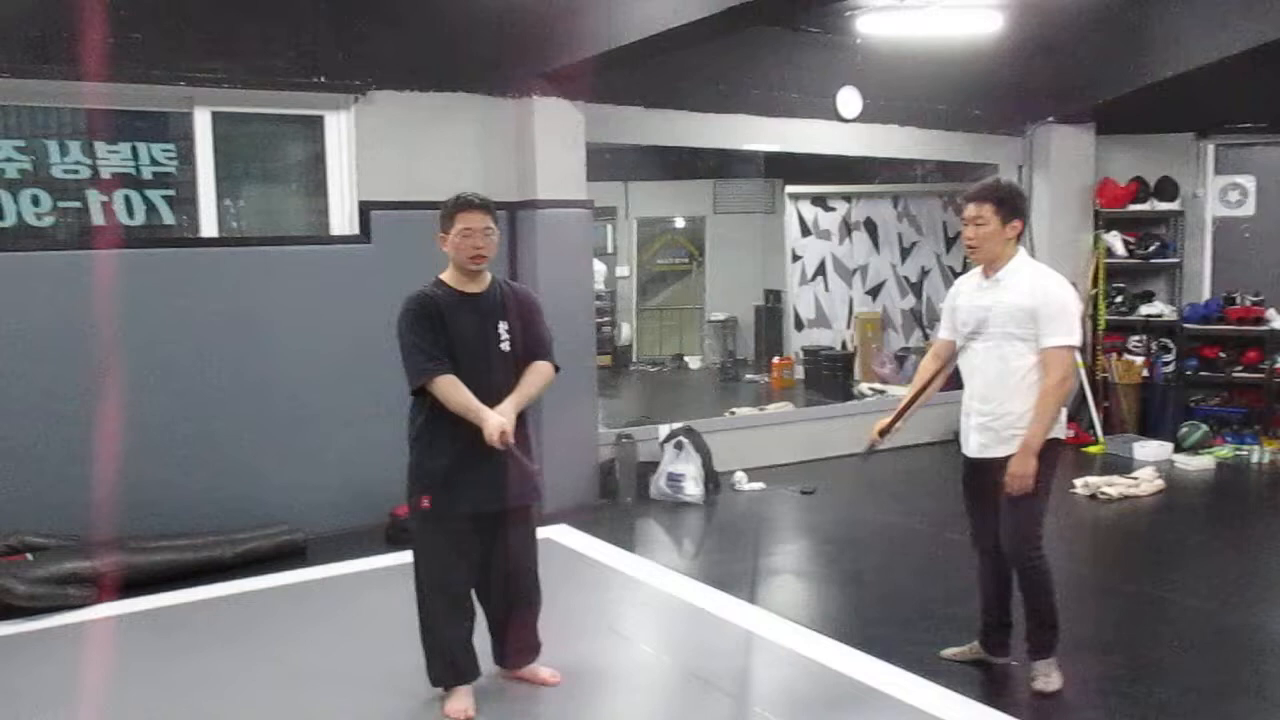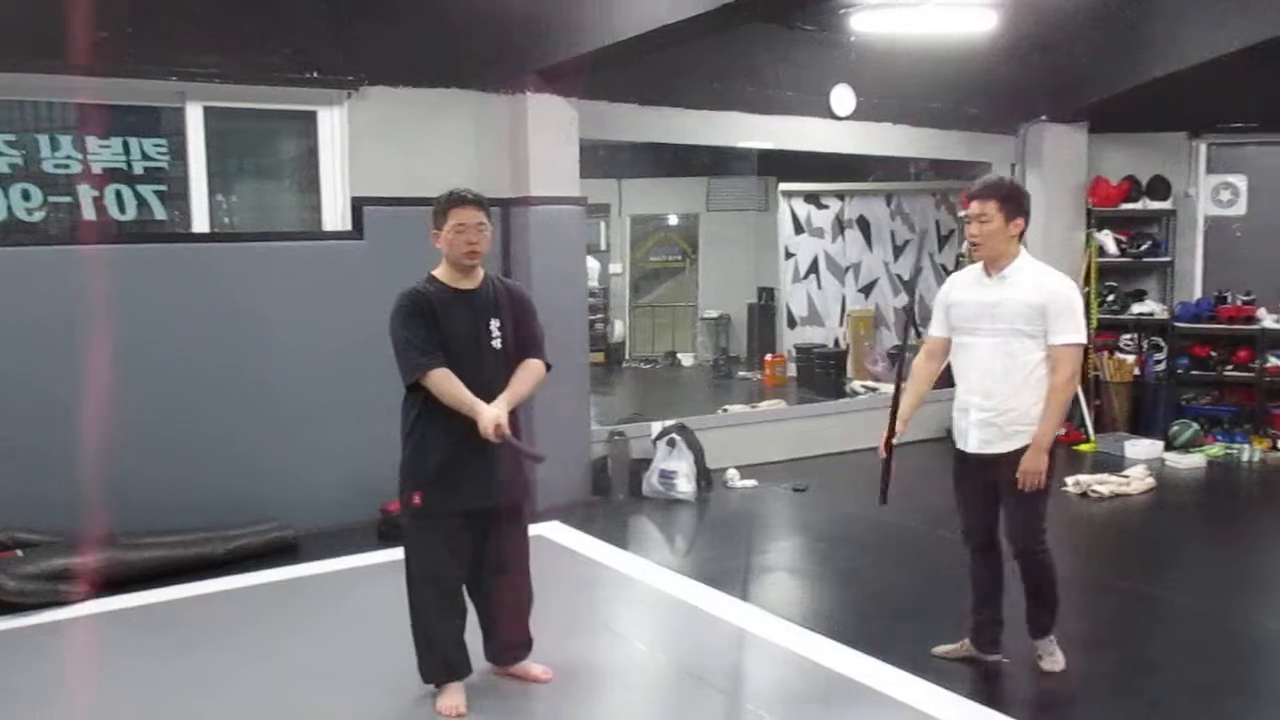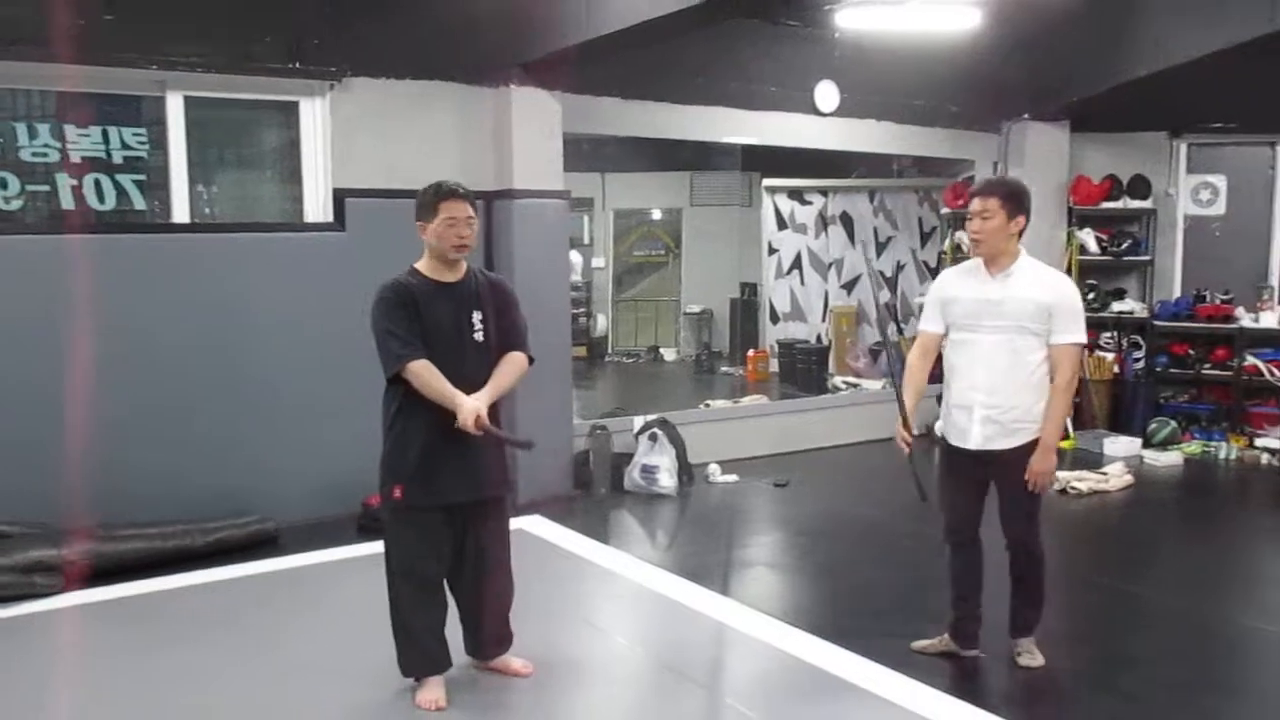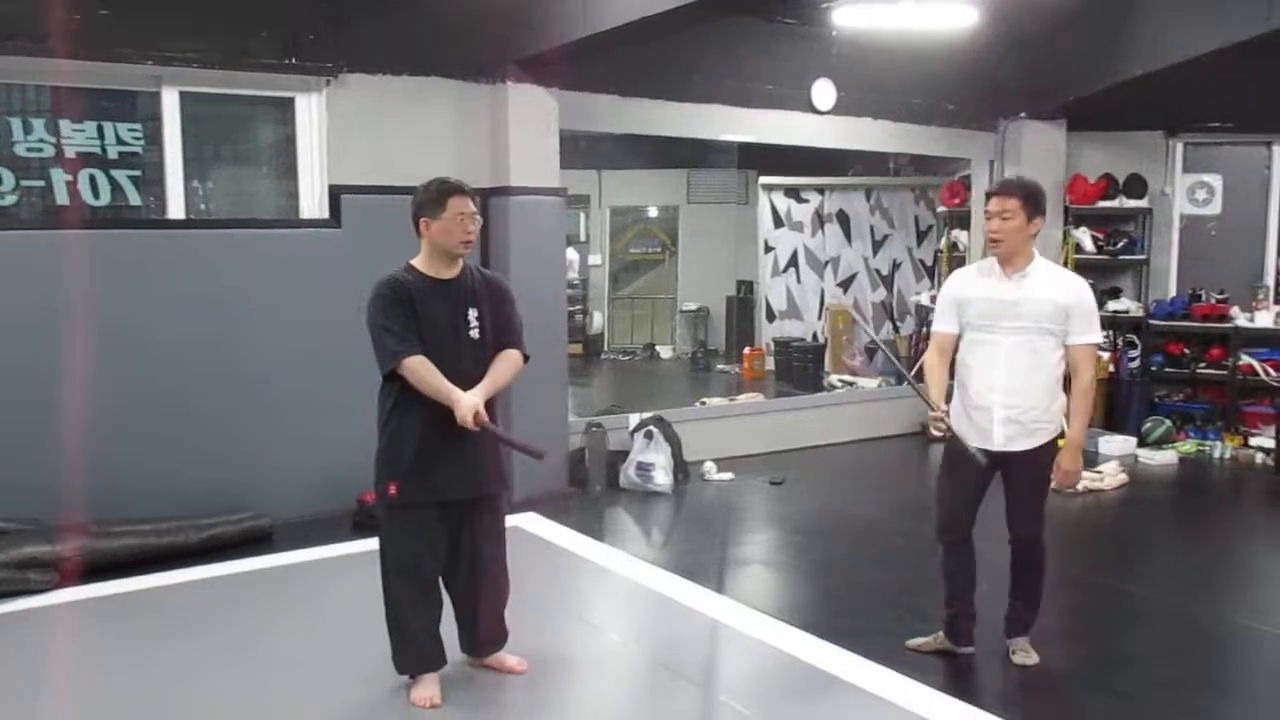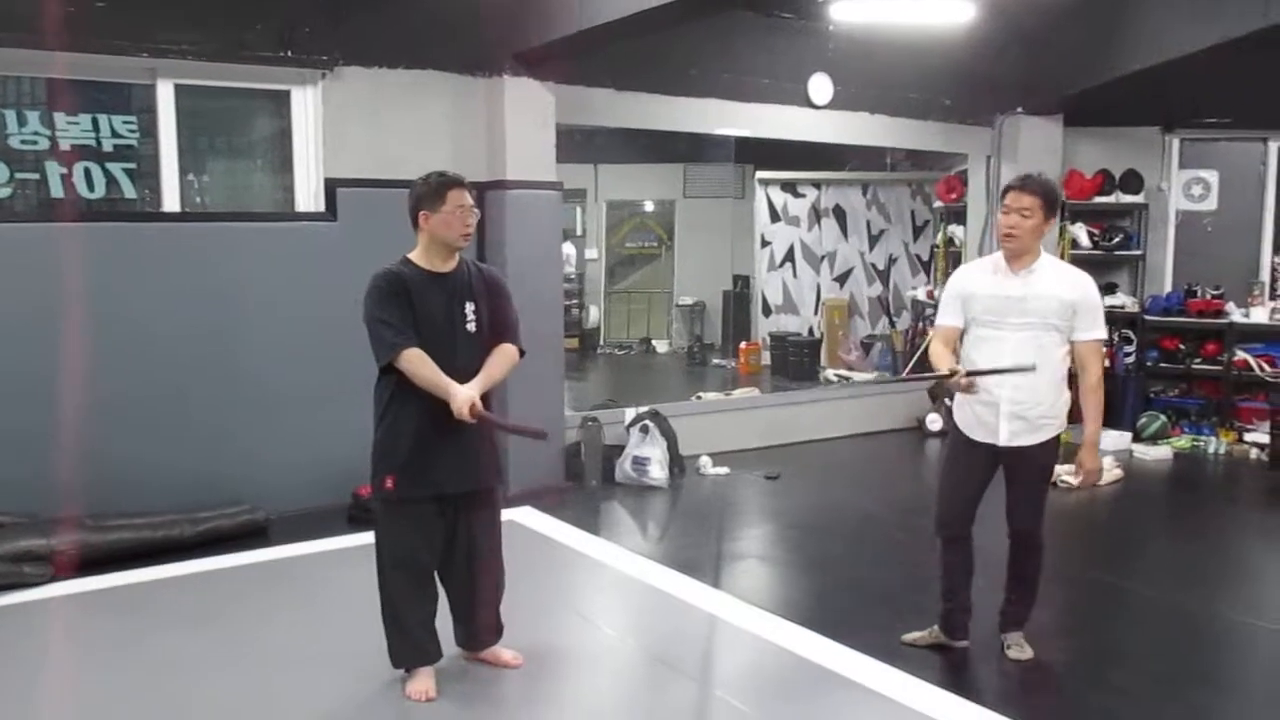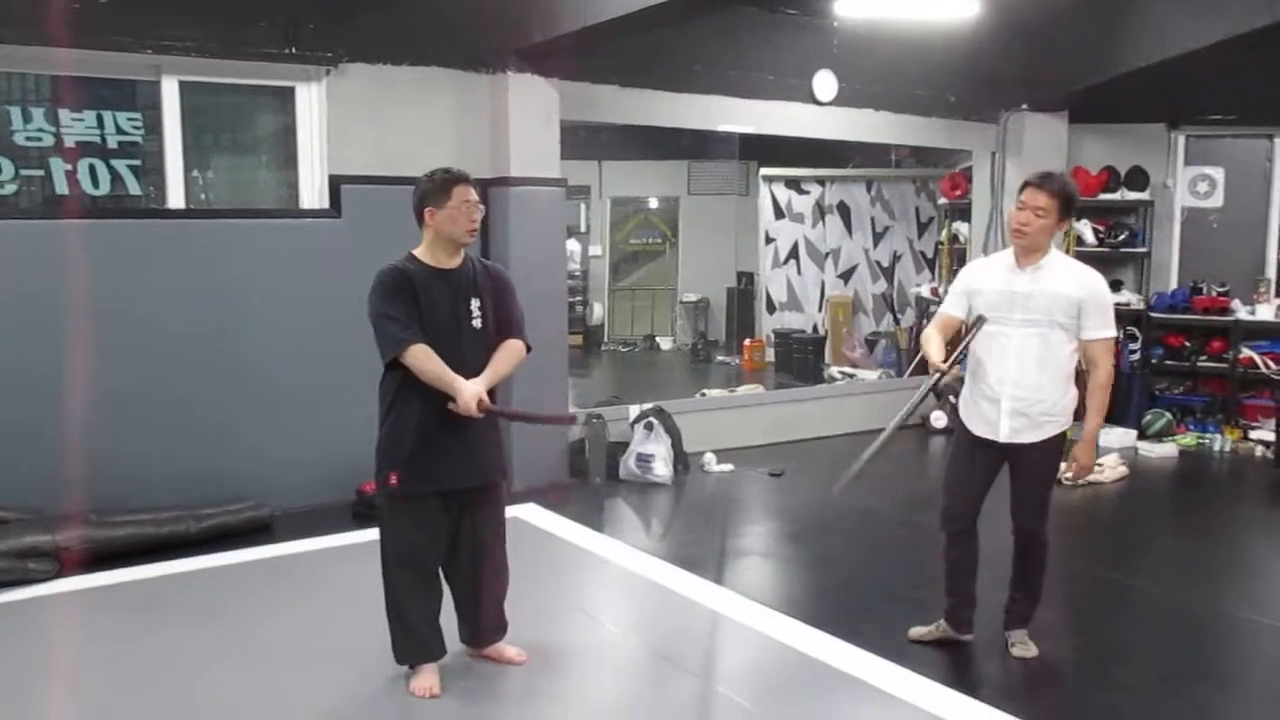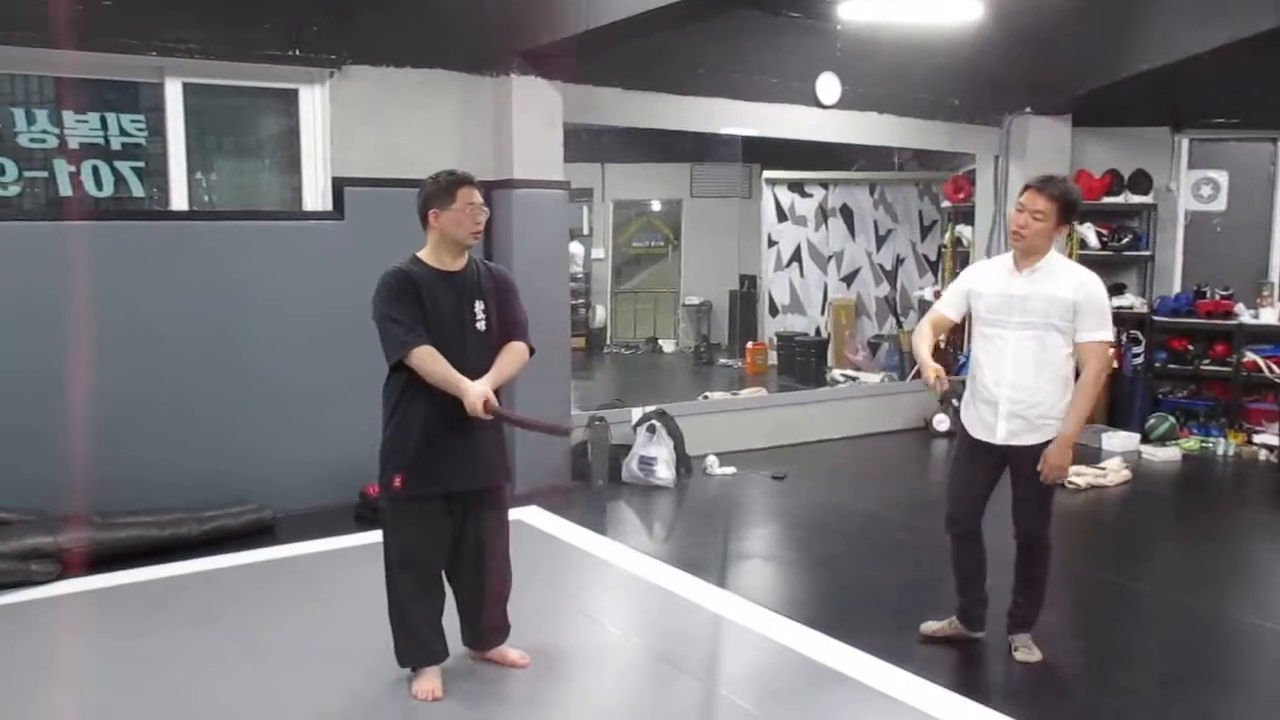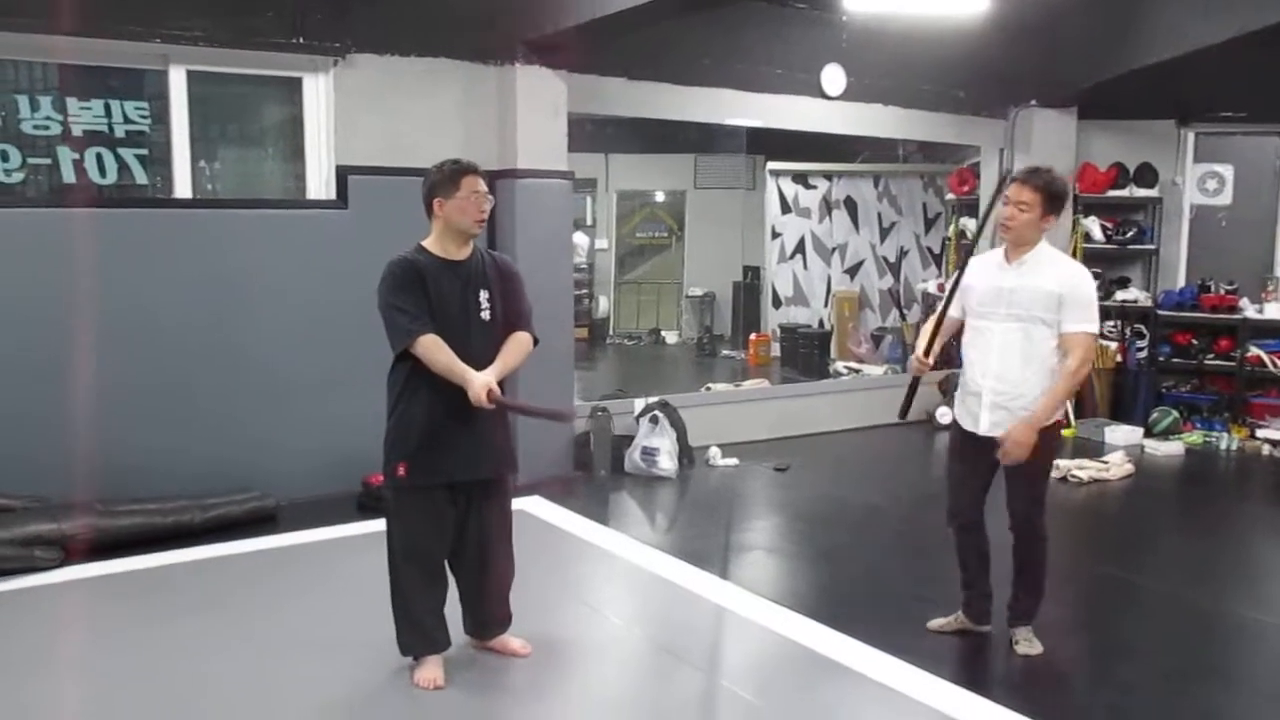
dt=0.2s
person 1, frame 1
left shoulder: (519, 301)
right shoulder: (422, 307)
left elbow: (543, 363)
right elbow: (435, 376)
left wrist: (509, 409)
right wrist: (483, 417)
left hip: (509, 458)
right hip: (444, 464)
left knee: (516, 569)
right knee: (445, 579)
left ankle: (519, 657)
person 1, frame 2
left shoulder: (512, 298)
right shoulder: (414, 304)
left elbow: (534, 361)
right elbow: (430, 372)
left wrist: (502, 405)
right wrist: (477, 410)
left hip: (500, 456)
right hip: (435, 461)
left knee: (507, 566)
right knee: (437, 576)
left ankle: (509, 654)
right ankle: (449, 676)
person 1, frame 3
left shoulder: (495, 291)
right shoulder: (396, 296)
left elbow: (517, 355)
right elbow: (411, 364)
left wrist: (484, 398)
right wrist: (459, 403)
left hip: (481, 449)
right hip: (416, 454)
left knee: (488, 561)
right knee: (417, 569)
left ankle: (490, 648)
right ankle: (428, 671)
person 1, frame 4
left shoulder: (491, 288)
right shoulder: (392, 292)
left elbow: (512, 351)
right elbow: (407, 360)
left wrist: (480, 395)
right wrist: (456, 399)
left hip: (477, 447)
right hip: (412, 451)
left knee: (483, 558)
right knee: (412, 566)
left ankle: (485, 645)
right ankle: (423, 667)
person 1, frame 5
left shoulder: (487, 283)
right shoulder: (390, 285)
left elbow: (508, 346)
right elbow: (404, 353)
left wrist: (475, 388)
right wrist: (452, 391)
left hip: (473, 440)
right hip: (408, 445)
left knee: (479, 551)
right knee: (408, 559)
left ankle: (480, 638)
right ankle: (419, 660)
person 1, frame 6
left shoulder: (492, 279)
right shoulder: (395, 281)
left elbow: (515, 342)
right elbow: (410, 349)
left wrist: (481, 383)
right wrist: (459, 385)
left hip: (477, 437)
right hip: (413, 441)
left knee: (484, 548)
right knee: (413, 556)
left ankle: (485, 635)
right ankle: (423, 657)
person 1, frame 7
left shoulder: (496, 281)
right shoulder: (399, 284)
left elbow: (518, 344)
right elbow: (415, 351)
left wrist: (487, 383)
right wrist: (464, 388)
left hip: (481, 440)
right hip: (417, 443)
left knee: (486, 550)
right knee: (416, 558)
left ankle: (487, 638)
right ankle: (425, 660)
person 1, frame 8
left shoulder: (500, 271)
right shoulder: (404, 272)
left elbow: (522, 334)
right elbow: (420, 339)
left wrist: (492, 374)
right wrist: (469, 377)
left hip: (485, 430)
right hip: (421, 433)
left knee: (489, 540)
right knee: (419, 547)
left ankle: (489, 628)
right ankle: (427, 648)
person 2, frame 1
left shoulder: (1048, 289)
right shoulder: (962, 289)
left elbow: (1059, 376)
right elbow: (939, 357)
left wrist: (1029, 450)
right wrist: (895, 413)
left hip: (1026, 447)
right hip: (975, 443)
left knee: (1021, 548)
right knee: (987, 545)
left ankle: (1044, 655)
right ankle: (993, 641)
person 2, frame 2
left shoulder: (1053, 288)
right shoulder: (956, 287)
left elbow: (1065, 373)
right elbow: (930, 358)
left wrist: (1041, 446)
right wrist: (900, 419)
left hip: (1024, 443)
right hip: (969, 441)
left knee: (1027, 544)
right knee: (978, 541)
left ankle: (1044, 635)
right ankle: (984, 638)
person 2, frame 3
left shoulder: (1054, 288)
right shoulder: (949, 282)
left elbow: (1065, 373)
right elbow: (922, 352)
left wrist: (1048, 445)
right wrist: (907, 412)
left hip: (1020, 439)
right hip: (959, 437)
left knee: (1022, 541)
right knee: (960, 535)
left ankle: (1024, 635)
right ankle: (962, 634)
person 2, frame 4
left shoulder: (1069, 289)
right shoulder: (961, 283)
left elbow: (1083, 373)
right elbow: (937, 350)
left wrist: (1074, 444)
right wrist: (936, 400)
left hip: (1033, 439)
right hip: (969, 434)
left knee: (1027, 539)
right knee: (952, 530)
left ankle: (1018, 634)
right ankle: (957, 632)
person 2, frame 5
left shoulder: (1076, 286)
right shoulder: (967, 278)
left elbow: (1090, 369)
right elbow: (940, 342)
left wrist: (1090, 441)
right wrist: (951, 371)
left hip: (1037, 435)
right hip: (972, 428)
left knee: (1026, 533)
right knee: (951, 524)
left ankle: (1013, 629)
right ankle: (952, 626)
person 2, frame 6
left shoulder: (1086, 284)
right shoulder: (978, 272)
left elbow: (1100, 366)
right elbow: (938, 327)
left wrist: (1088, 438)
right wrist: (936, 354)
left hip: (1042, 433)
right hip: (977, 424)
left knee: (1029, 531)
right knee: (956, 519)
left ankle: (1017, 625)
right ankle: (957, 620)
person 2, frame 7
left shoulder: (1082, 285)
right shoulder: (979, 274)
left elbow: (1094, 368)
right elbow: (931, 324)
left wrist: (1066, 439)
right wrist: (927, 358)
left hip: (1042, 436)
right hip: (977, 426)
left knee: (1032, 534)
right knee: (961, 521)
left ankle: (1021, 629)
right ankle: (970, 617)
person 2, frame 8
left shoulder: (1070, 277)
right shoulder: (976, 268)
left elbow: (1078, 361)
right elbow: (946, 327)
left wrist: (1031, 424)
right wrist: (926, 352)
left hip: (1030, 427)
right hip: (971, 419)
left knee: (1027, 526)
right knee: (963, 517)
left ankle: (1023, 622)
right ankle: (975, 611)
